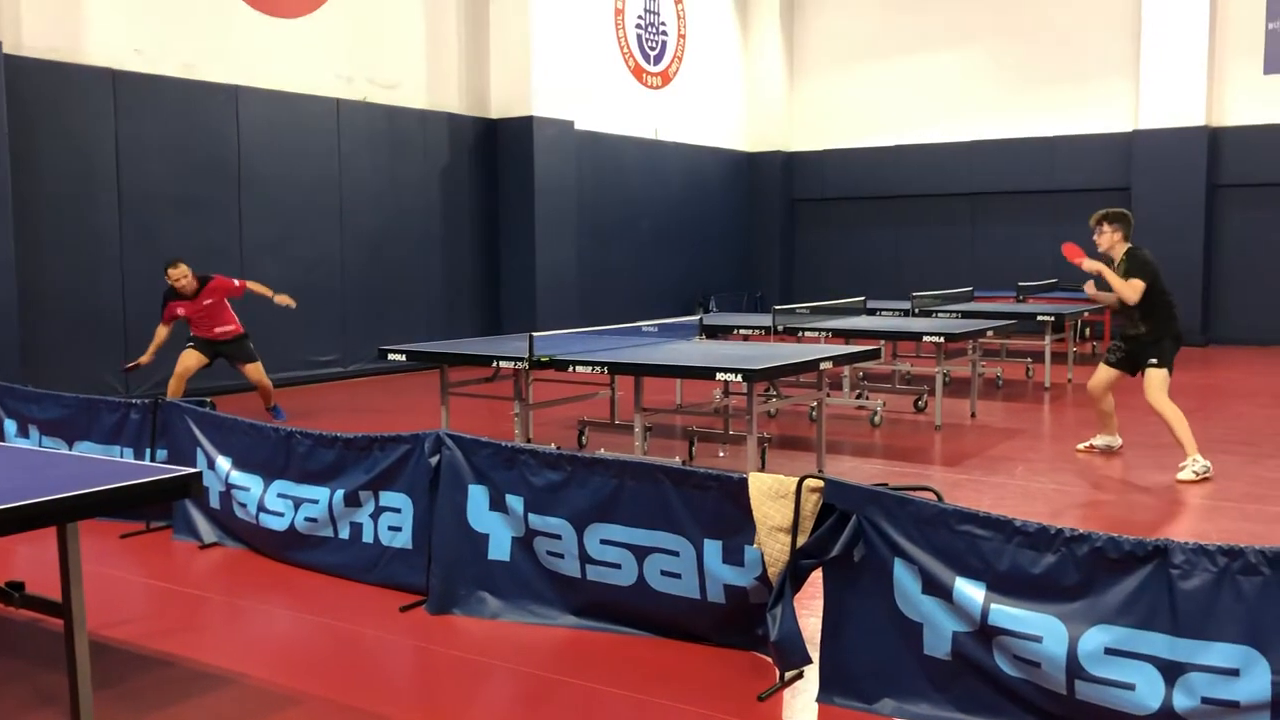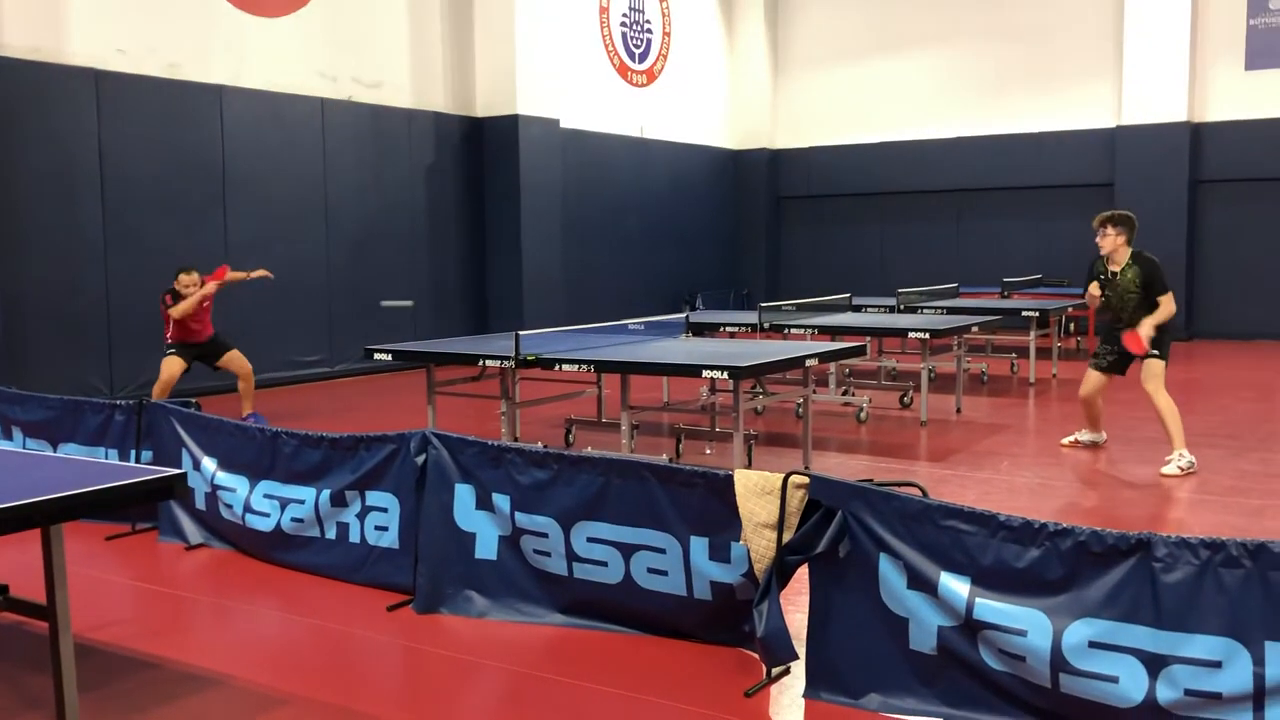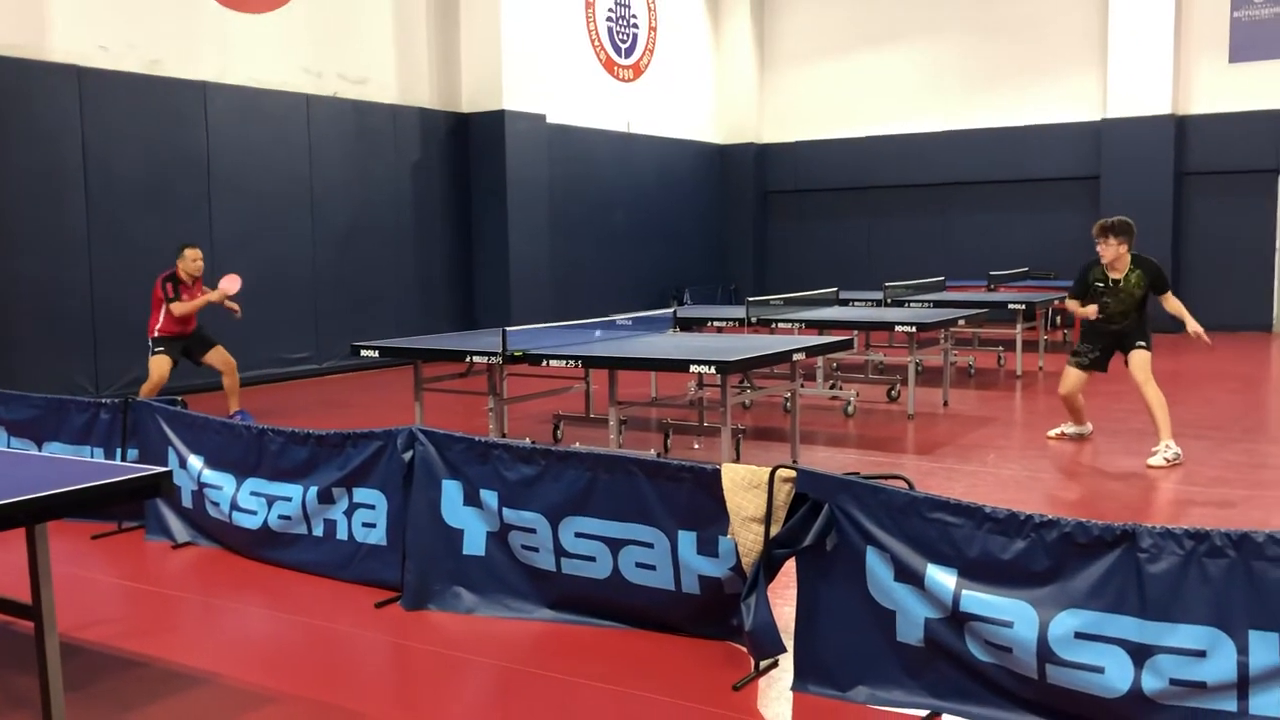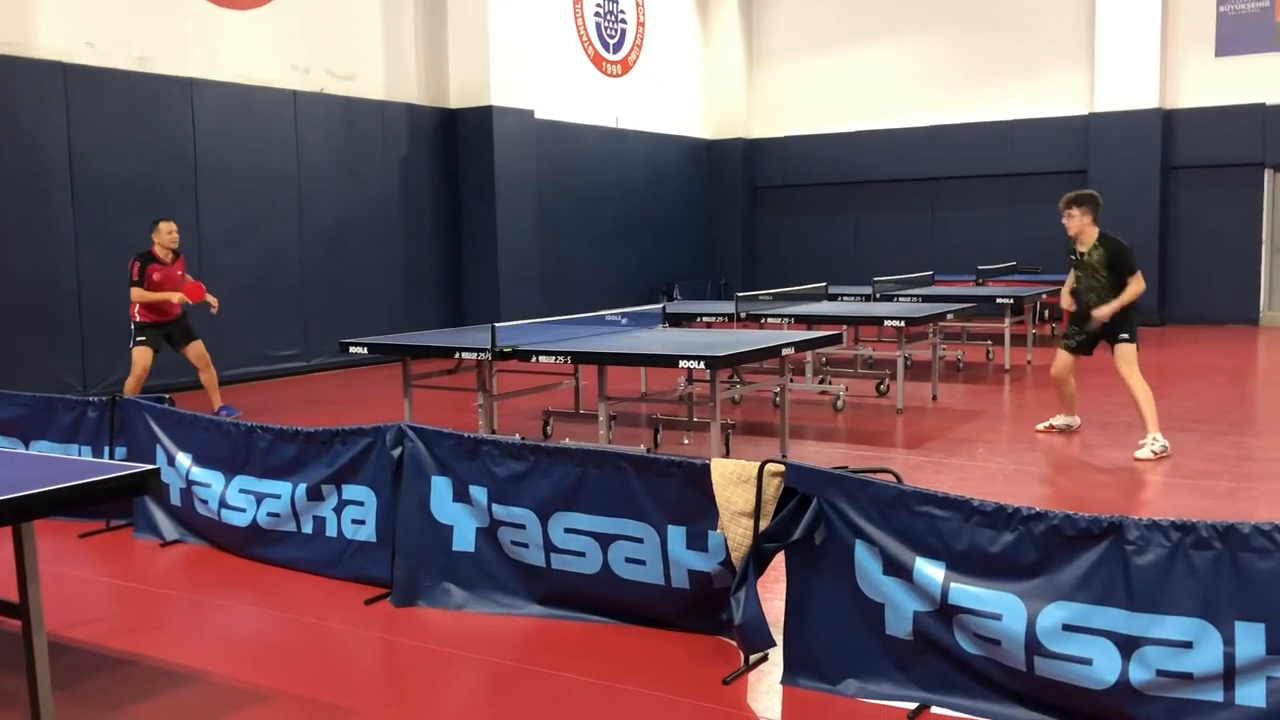
dt=0.3s
person 1, frame 1
left shoulder: (1138, 259)
right shoulder: (1114, 262)
left elbow: (1132, 297)
left wrist: (1101, 268)
right wrist: (1096, 294)
left hip: (1160, 336)
right hip: (1133, 336)
left knee: (1155, 397)
right knee: (1096, 386)
left ankle: (1197, 461)
right ankle: (1109, 438)
person 1, frame 2
left shoulder: (1147, 265)
right shoulder: (1097, 266)
left elbow: (1169, 305)
right elbow: (1091, 304)
left wrist: (1149, 322)
right wrist: (1092, 295)
left hip: (1151, 333)
right hip: (1116, 333)
left knee: (1152, 386)
right knee: (1086, 393)
left ankle: (1182, 455)
right ankle: (1094, 434)
person 1, frame 3
left shoulder: (1147, 268)
right shoulder: (1091, 270)
left elbow: (1167, 298)
right elbow: (1071, 303)
left wrist: (1188, 319)
right wrist: (1084, 311)
left hip: (1133, 328)
right hip: (1097, 330)
left knee: (1142, 378)
right knee: (1066, 391)
left ankle: (1169, 446)
right ankle: (1079, 426)
person 1, frame 4
left shoulder: (1114, 247)
right shoulder: (1073, 246)
left elbow: (1138, 284)
left wrist: (1111, 307)
right wrist: (1065, 292)
left hip: (1116, 315)
right hip: (1084, 314)
left knee: (1128, 371)
right knee: (1059, 372)
left ankle: (1155, 439)
right ankle: (1068, 418)
person 2, frame 1
left shoulder: (213, 283)
right shoulder: (170, 298)
left elbow: (247, 285)
right elbow: (164, 326)
left wrist: (274, 296)
right wrist: (149, 353)
left hip: (233, 338)
right hip: (202, 339)
left knee: (260, 380)
right knee: (180, 372)
left ankle: (271, 406)
person 2, frame 2
left shoulder: (206, 286)
right shoulder: (169, 296)
left elbow: (222, 278)
right elbow: (176, 314)
left wrist: (249, 276)
right wrist: (199, 294)
left hip: (208, 340)
right hip: (180, 343)
left knee: (245, 370)
right knee: (167, 377)
left ankle: (248, 414)
person 2, frame 3
left shoulder: (195, 277)
right shoulder: (168, 281)
right elbow: (178, 310)
left wrist: (225, 302)
right wrist: (210, 298)
left hip: (191, 333)
right hip: (164, 336)
left knee: (229, 364)
right knee: (158, 378)
left ankle: (235, 411)
person 2, frame 4
left shoulder: (178, 258)
right shoulder: (142, 261)
right elbow: (136, 295)
left wrist: (205, 295)
right wrist: (169, 296)
left hip: (175, 319)
right hip: (147, 322)
left knee: (203, 360)
right knee: (140, 370)
left ankle: (219, 408)
